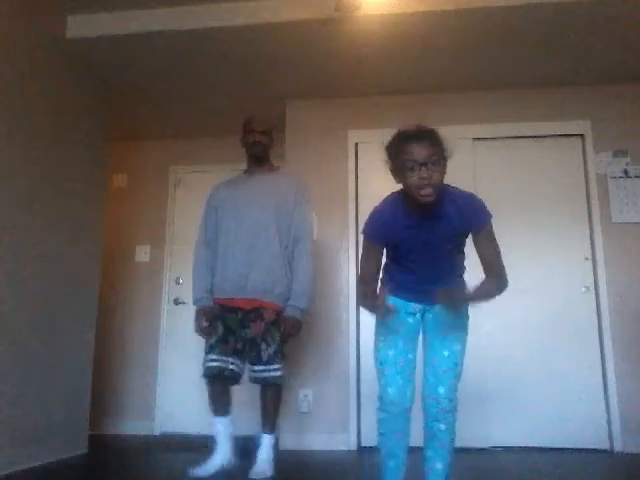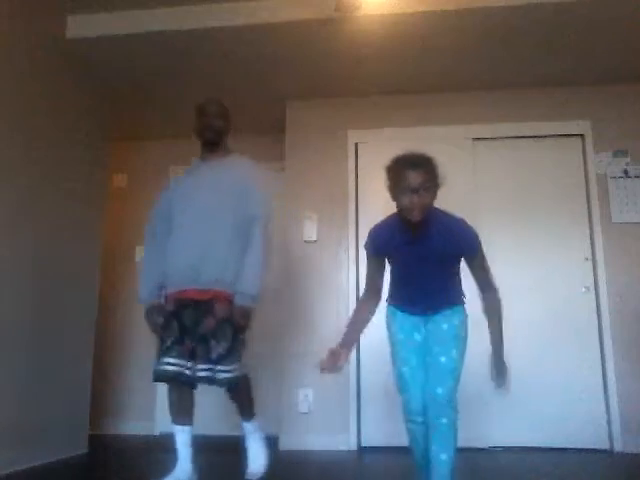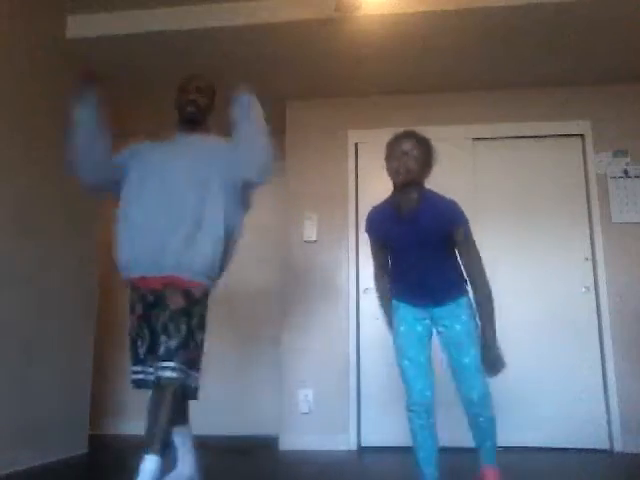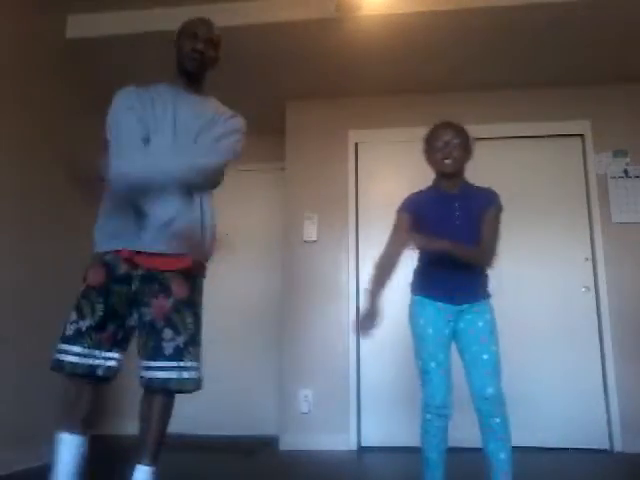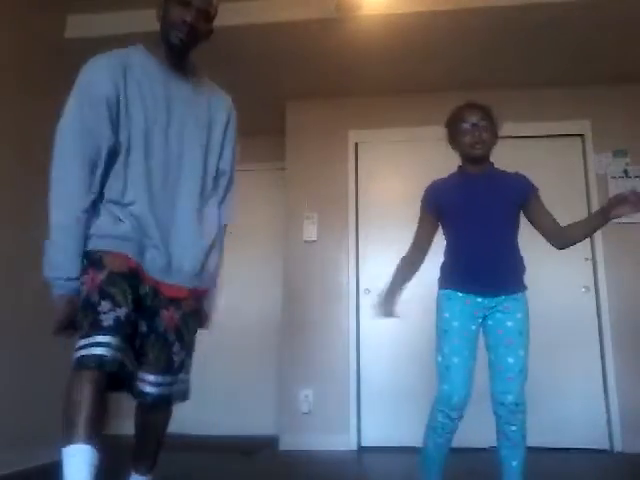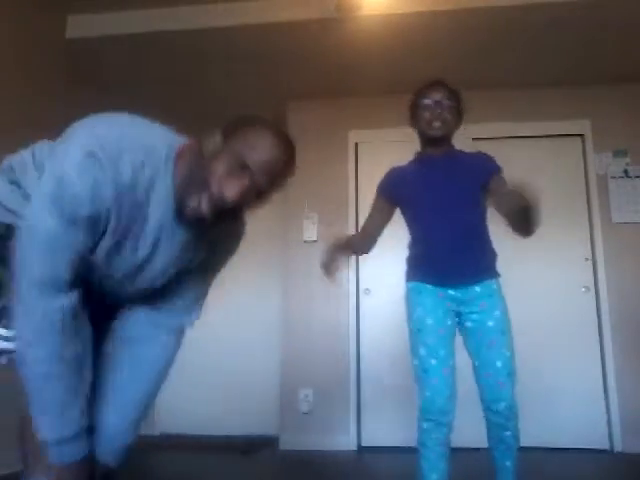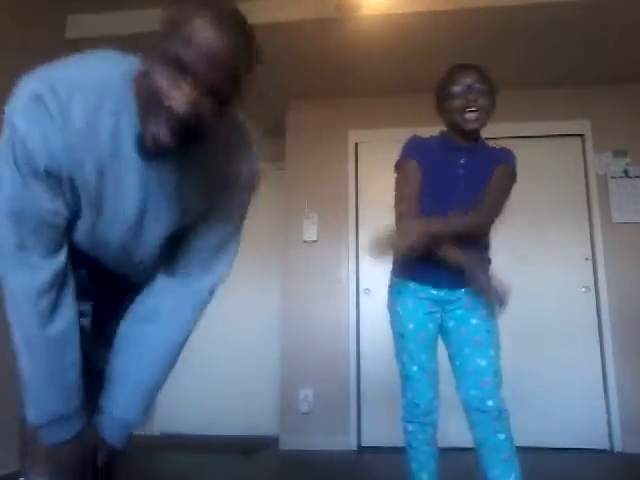
dt=0.5s
person 1, frame 1
left shoulder: (290, 189)
right shoulder: (221, 192)
left elbow: (302, 250)
right elbow: (206, 248)
left wrist: (298, 305)
right wrist: (202, 300)
left hip: (269, 299)
right hip: (224, 300)
left knee: (271, 375)
right knee: (216, 370)
right ankle: (223, 449)
person 1, frame 2
left shoulder: (246, 173)
right shoulder: (178, 183)
left elbow: (256, 236)
right elbow: (156, 238)
left wrist: (246, 295)
right wrist: (150, 295)
left hip: (223, 290)
right hip: (179, 291)
left knee: (228, 368)
right knee: (174, 370)
left ankle: (254, 436)
person 1, frame 3
left shoulder: (226, 150)
right shoulder: (143, 152)
left elbow: (255, 169)
right elbow: (94, 172)
left wrist: (247, 107)
right wrist: (87, 108)
left hip: (186, 274)
right hip: (143, 271)
left knee: (172, 370)
right knee: (157, 369)
person 1, frame 4
left shoulder: (227, 121)
right shoulder: (132, 98)
left elbow: (204, 167)
right elbow: (126, 163)
left wrist: (140, 176)
right wrist: (177, 223)
left hip: (177, 258)
right hip: (119, 247)
left knee: (164, 369)
right knee: (83, 352)
person 1, frame 5
left shoulder: (218, 106)
right shoulder: (109, 71)
left elbow: (217, 198)
right elbow: (74, 171)
left wrist: (202, 277)
right wrist: (64, 276)
left hip: (176, 267)
right hip: (111, 248)
left knee: (160, 386)
right knee: (95, 358)
person 1, frame 6
left shoulder: (223, 232)
right shoulder: (100, 158)
left elbow: (160, 328)
right elbow: (46, 297)
left wrist: (110, 446)
right wrist: (66, 445)
person 1, frame 7
left shoulder: (232, 166)
right shoulder: (48, 103)
left elbow: (181, 293)
left wrist: (113, 424)
right wrist: (59, 423)
left hip: (136, 267)
right hip: (63, 243)
left knee: (102, 376)
person 2, frame 1
left shoulder: (468, 207)
right shoulder: (383, 217)
left elbow: (498, 278)
right elbow: (366, 284)
left wrist: (462, 297)
right wrist: (373, 301)
left hip: (447, 303)
right hip: (399, 304)
left knee: (441, 402)
right knee: (392, 400)
person 2, frame 2
left shoulder: (457, 231)
right shoulder: (381, 235)
left elbow: (487, 288)
right elbow: (371, 294)
left wrist: (497, 350)
right wrist: (346, 344)
left hip: (446, 315)
right hip: (403, 317)
left knee: (441, 400)
right knee: (415, 407)
person 2, frame 3
left shoulder: (446, 211)
right shoulder: (377, 218)
left elbow: (477, 277)
right elbow: (383, 276)
left wrist: (491, 342)
right wrist: (393, 322)
left hip: (453, 305)
right hip: (407, 310)
left knee: (475, 394)
right knee: (418, 401)
person 2, frame 4
left shoulder: (486, 200)
right shoulder: (416, 204)
left elbow: (485, 257)
right elbow: (390, 255)
left wrist: (439, 244)
right wrist: (373, 301)
left hip: (475, 306)
right hip: (430, 306)
left knee: (490, 397)
right knee: (436, 401)
person 2, frame 5
left shoulder: (517, 185)
right shoulder: (439, 192)
left elbow: (559, 236)
right elbow: (417, 251)
left wrist: (608, 212)
right wrist: (393, 289)
left hip: (510, 298)
right hip: (458, 298)
left knee: (510, 399)
right knee: (450, 396)
person 2, frame 6
left shoulder: (480, 166)
right shoulder: (398, 179)
left elbow: (524, 226)
right elbow: (365, 240)
left wrist: (521, 205)
right wrist: (341, 247)
left hip: (482, 289)
right hip: (427, 292)
left knee: (501, 399)
right knee: (435, 403)
person 2, frame 7
left shoulder: (500, 160)
right shoulder: (417, 151)
left elbow: (482, 217)
right elbow: (407, 220)
left wrist: (427, 228)
right wrist: (467, 263)
left hip: (468, 294)
right hip: (414, 289)
left knee: (486, 403)
right knee: (419, 406)
